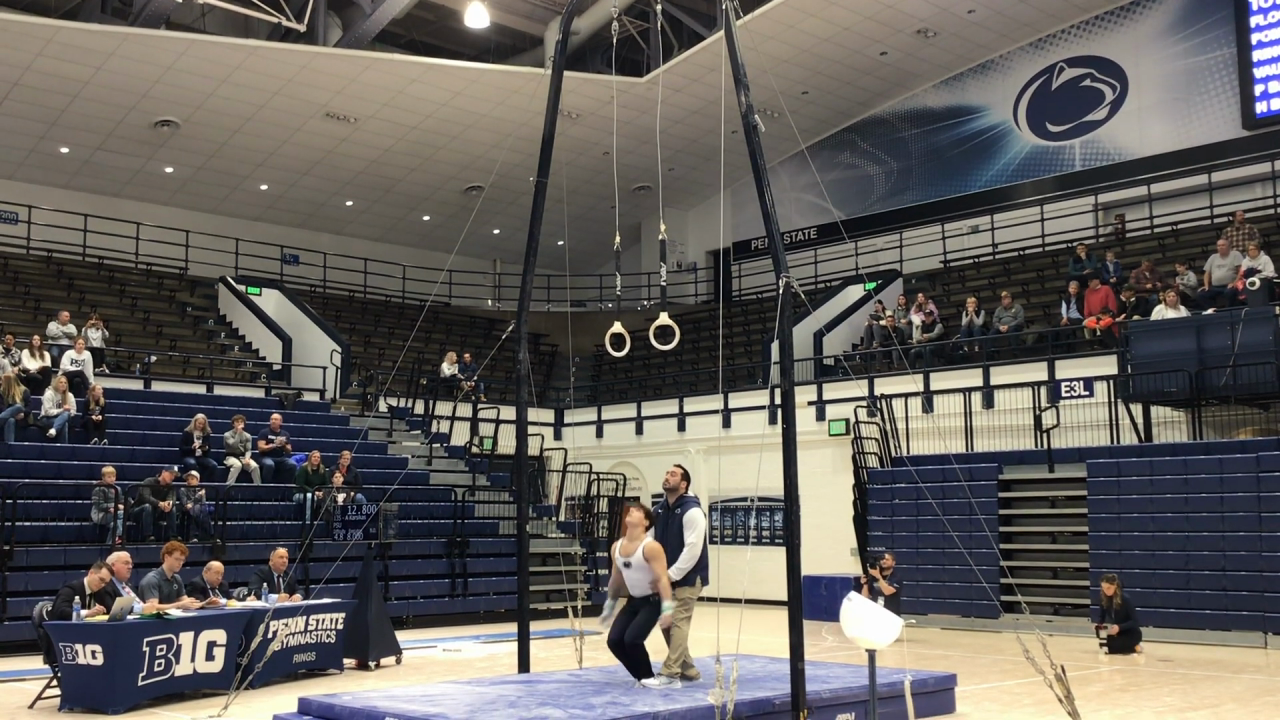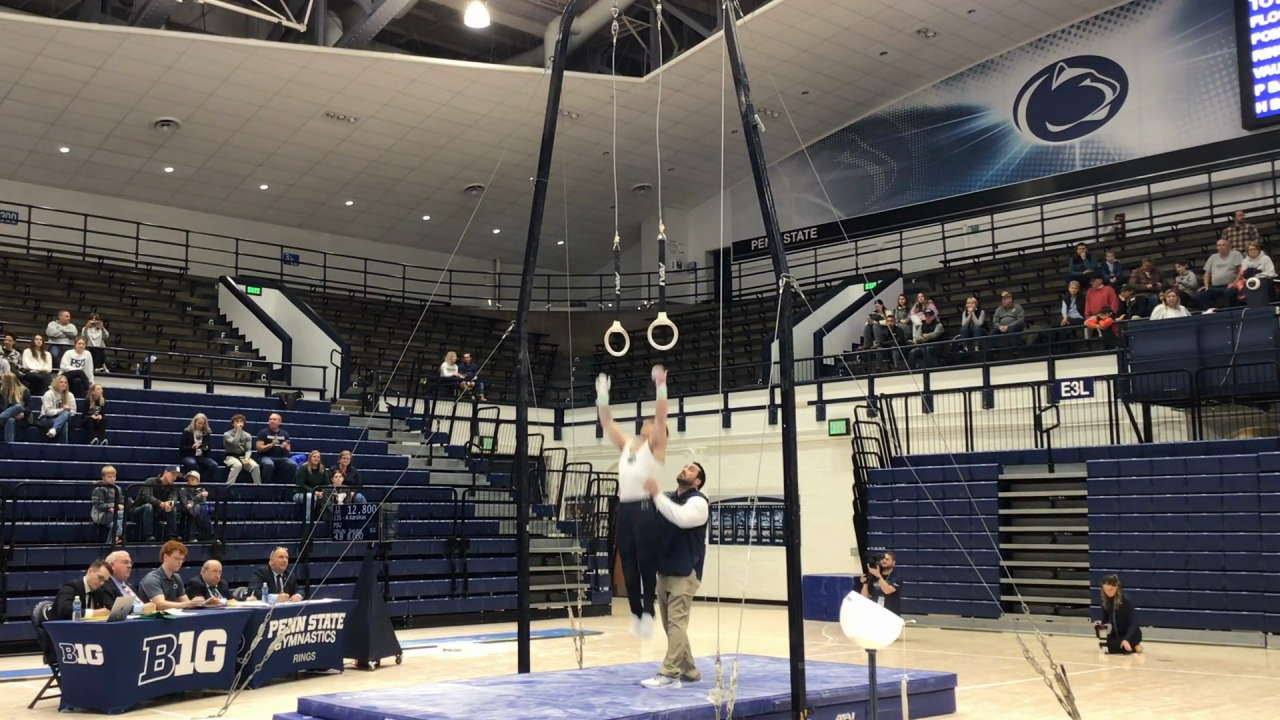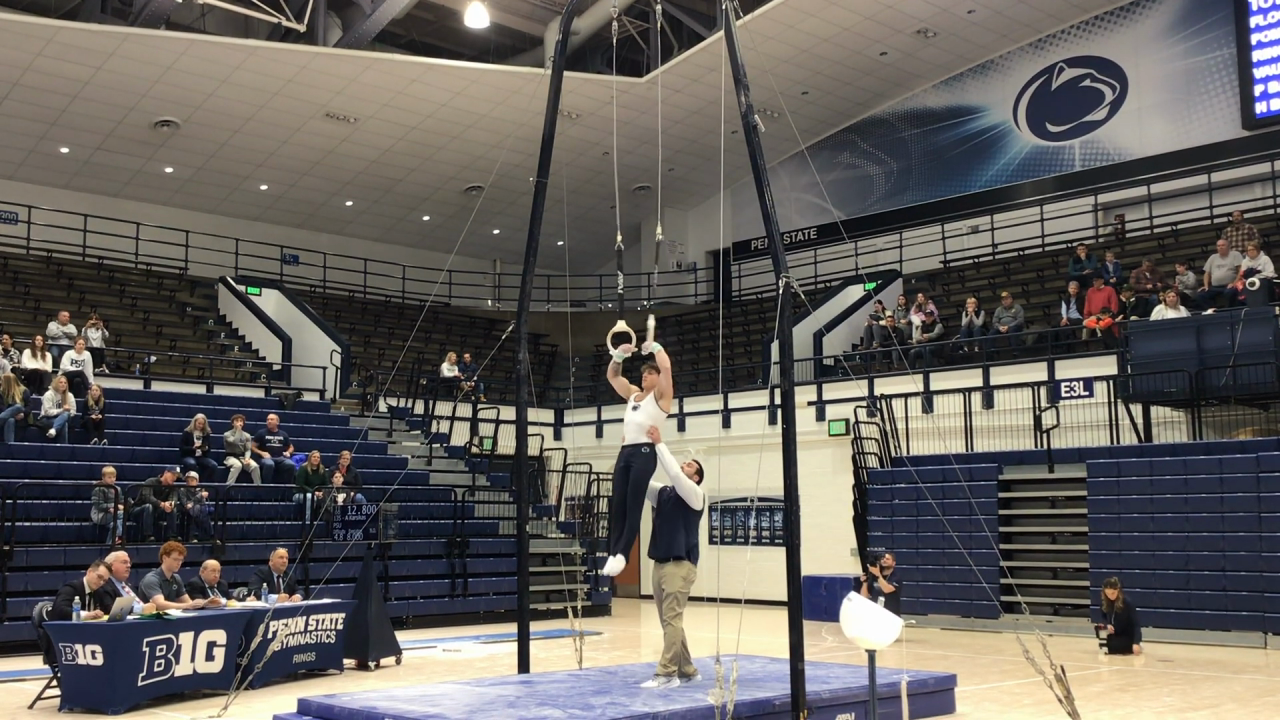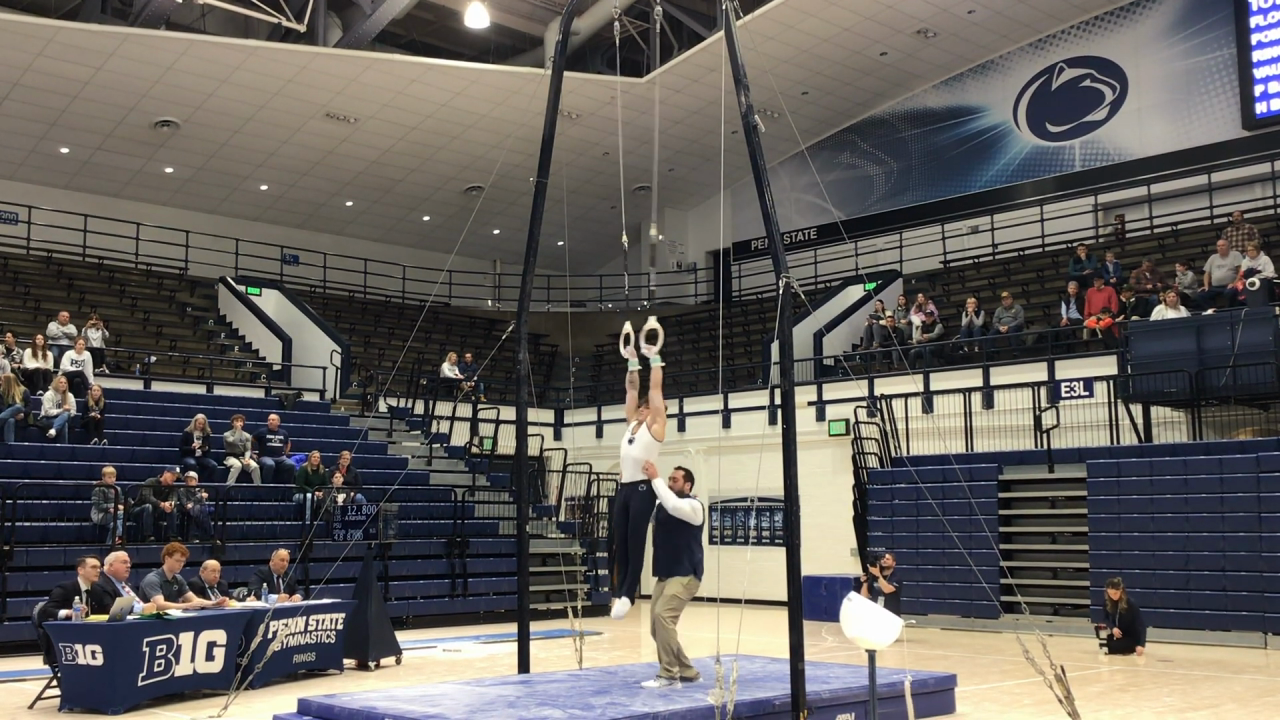
dt=0.4s
person 1, frame 1
left shoulder: (651, 548)
right shoulder: (617, 547)
left elbow: (662, 579)
right elbow: (616, 579)
left wrist: (667, 608)
right wrist: (609, 605)
left hip: (652, 601)
right hip: (634, 601)
left knee: (630, 639)
right knee: (614, 641)
left ankle: (647, 676)
right ankle: (643, 676)
person 1, frame 2
left shoulder: (656, 446)
right shoulder: (627, 444)
left elbow: (662, 417)
right elbow: (606, 422)
left wrist: (660, 387)
right wrist: (603, 395)
left hip: (644, 508)
right hip: (624, 509)
left knee: (645, 563)
right knee: (628, 564)
left ankle: (648, 611)
right ankle: (636, 612)
person 1, frame 3
left shoulder: (661, 395)
right shoulder: (633, 395)
left elbow: (667, 369)
right elbow: (612, 376)
left wrist: (655, 347)
right wrist: (619, 355)
left hip: (645, 452)
right hip: (626, 453)
left knee: (633, 505)
right knee: (617, 506)
left ankle: (621, 554)
right ankle: (612, 553)
person 1, frame 4
left shoulder: (654, 425)
right shoulder: (632, 423)
left elbow: (656, 389)
right elbow: (632, 389)
left wrist: (654, 358)
right wrist: (632, 361)
left hip: (643, 490)
right hip: (624, 491)
left knee: (635, 543)
right knee: (620, 544)
left ankle: (628, 594)
right ankle: (619, 594)
person 2, frame 1
left shoulder: (692, 511)
right shoulder: (659, 509)
left elbow: (693, 549)
right elbow: (653, 541)
left wrist: (671, 575)
left hip: (687, 577)
right hip: (668, 577)
left knee: (678, 623)
right knee: (667, 624)
left ankle: (670, 674)
right ankle: (687, 670)
person 2, frame 2
left shoulder: (698, 502)
right shoulder: (669, 499)
left elbow: (681, 518)
left wrist: (658, 496)
left hip: (685, 572)
right hip: (664, 570)
left knee: (677, 622)
right knee: (671, 624)
left ankle: (669, 674)
right ankle: (688, 671)
person 2, frame 3
left shoulder: (694, 494)
right shoulder: (662, 492)
left elbow: (675, 475)
left wrist: (659, 444)
left hip: (680, 564)
right hip: (660, 563)
left knee: (672, 619)
right knee: (669, 620)
left ankle: (667, 673)
right ankle: (686, 670)
person 2, frame 4
left shoulder: (692, 505)
right shoulder: (661, 507)
left elbow: (675, 506)
left wrist: (655, 479)
left hip: (685, 576)
right hip: (664, 575)
left knee: (663, 617)
right knee: (658, 626)
left ankle: (669, 675)
right ankle: (687, 671)
